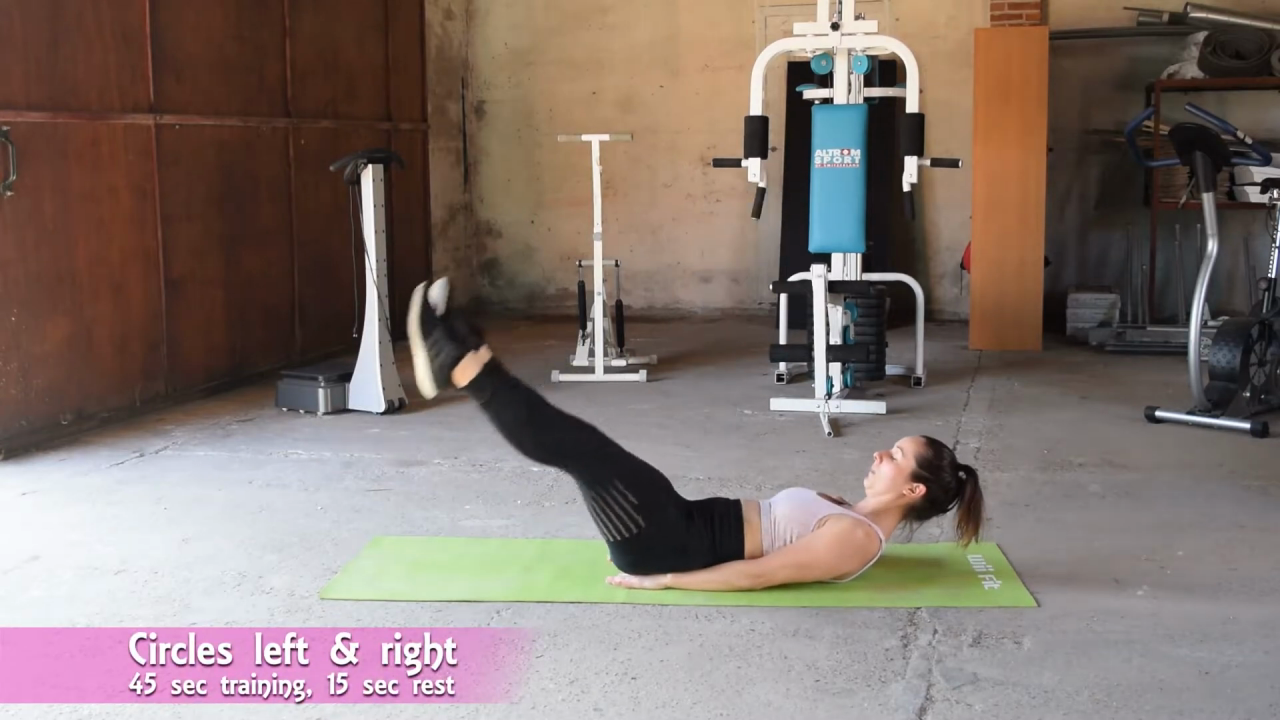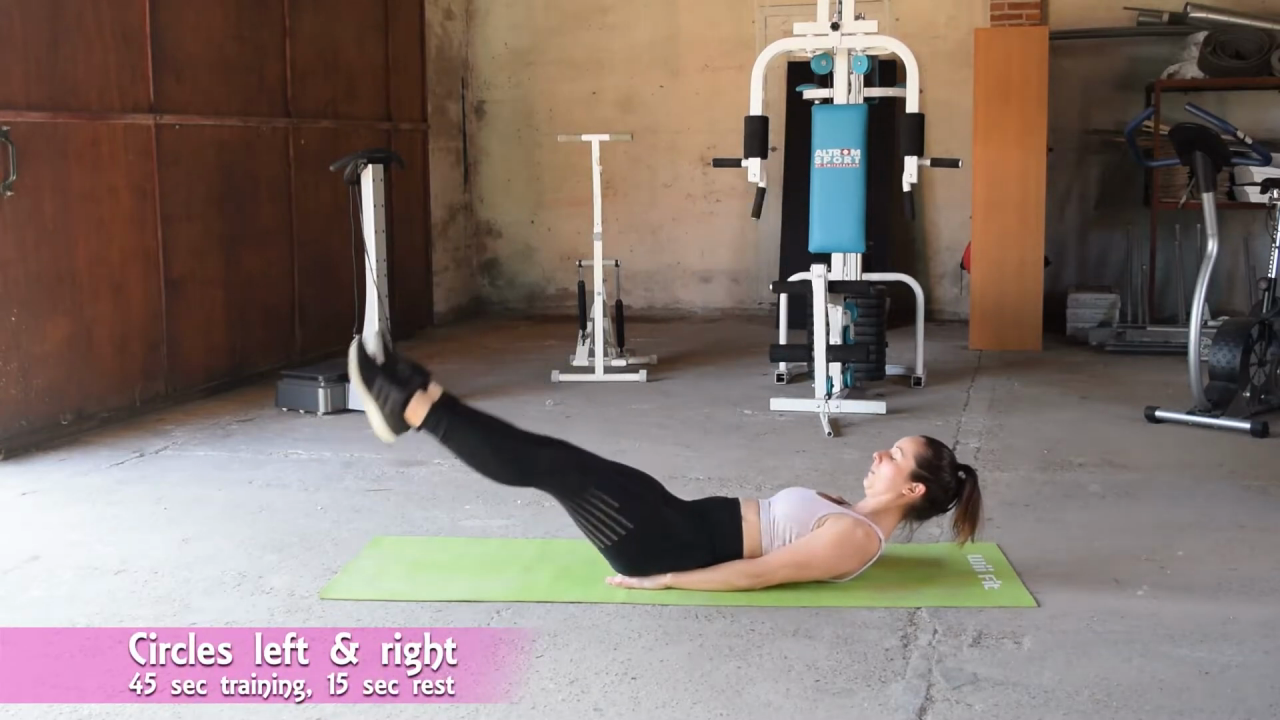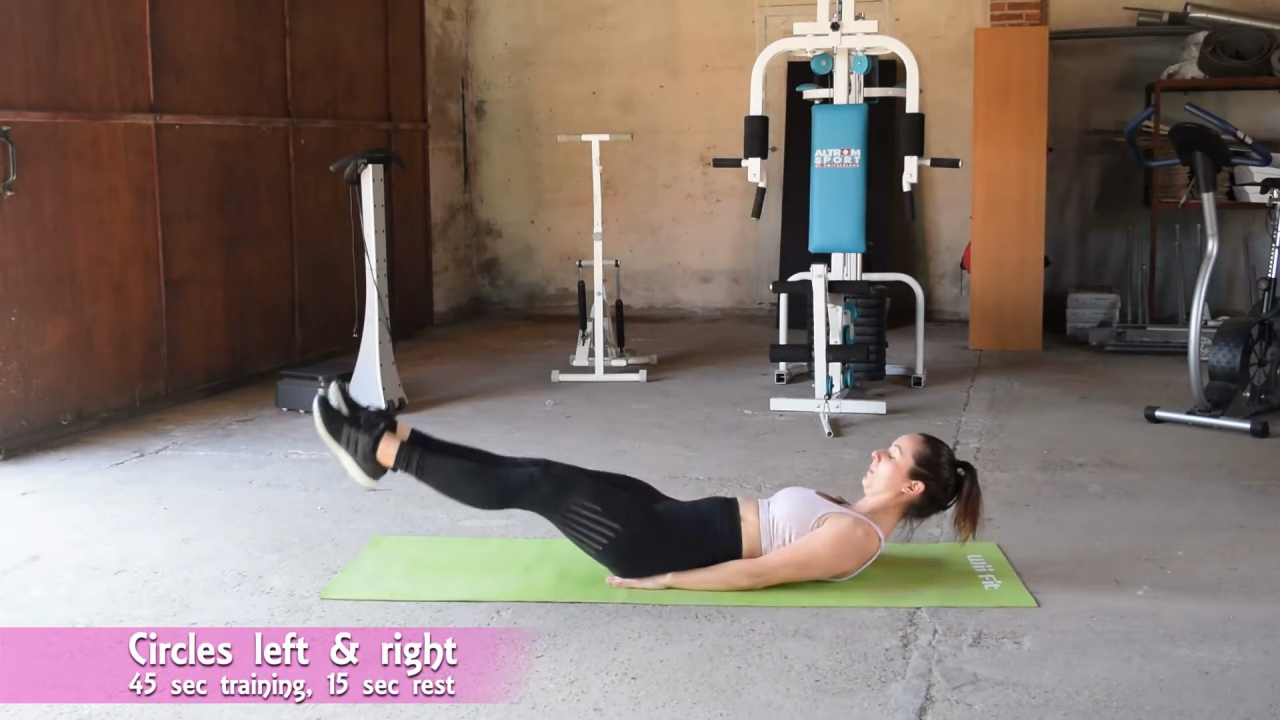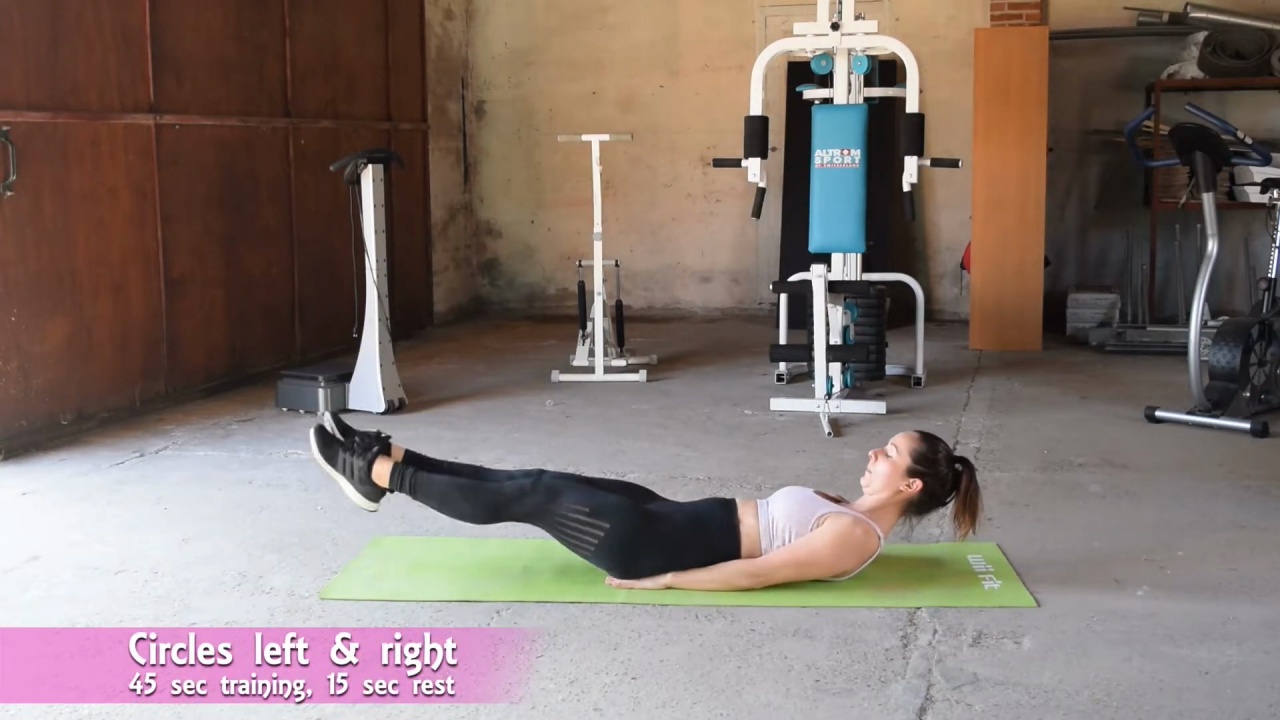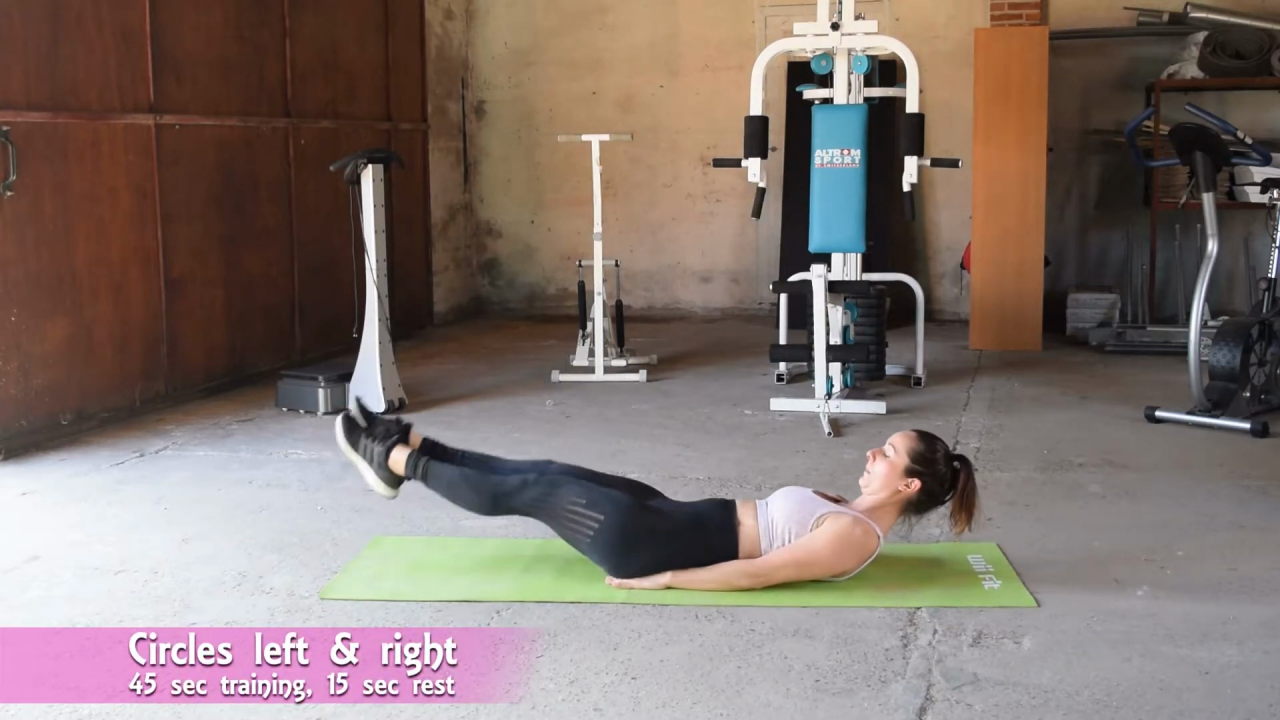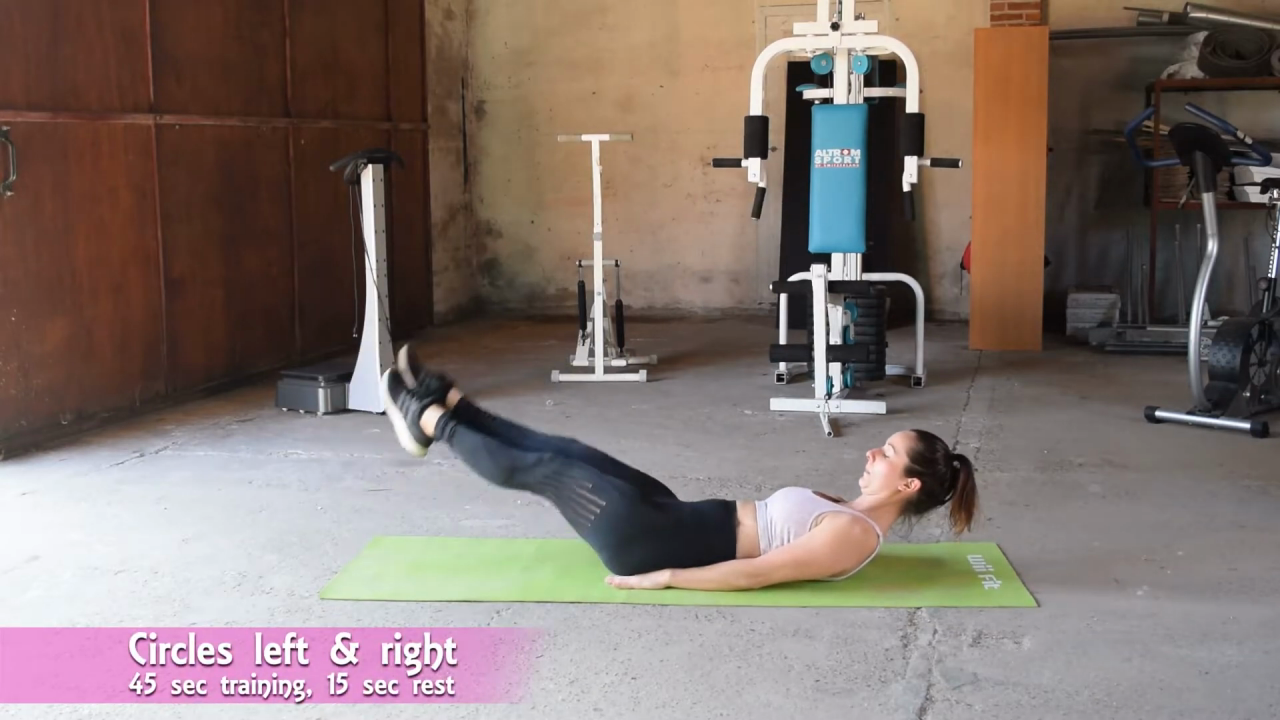
dt=0.1s
person 1, frame 1
left shoulder: (857, 542)
right shoulder: (849, 513)
left elbow: (762, 572)
left wrist: (662, 579)
left hip: (678, 545)
right hip: (693, 525)
left knee: (580, 449)
right knee: (588, 451)
left ankle: (461, 363)
right ankle: (462, 361)
person 1, frame 2
left shoulder: (856, 537)
right shoulder: (851, 513)
left elbow: (759, 573)
left wrist: (664, 577)
left hip: (670, 543)
right hip: (677, 525)
left knee: (551, 465)
right knee: (562, 462)
left ankle: (411, 404)
right ankle: (416, 397)
person 1, frame 3
left shoulder: (855, 536)
right shoulder: (847, 510)
left elbow: (758, 573)
left wrist: (664, 577)
left hip: (670, 540)
right hip: (679, 520)
left knee: (541, 484)
right knee: (543, 475)
left ankle: (383, 451)
right ankle: (389, 439)
person 1, frame 4
left shoulder: (855, 535)
right shoulder: (846, 510)
left elbow: (757, 572)
left wrist: (661, 578)
left hip: (670, 544)
right hip: (677, 521)
left knee: (532, 495)
right knee: (540, 485)
left ankle: (379, 471)
right ankle: (382, 460)
person 1, frame 5
left shoulder: (850, 540)
right shoulder: (849, 509)
left elbow: (757, 574)
left wrist: (661, 580)
left hip: (669, 543)
right hip: (684, 522)
left knee: (537, 493)
right knee: (549, 475)
left ankle: (399, 457)
right ankle: (405, 445)
person 1, frame 6
left shoulder: (854, 535)
right shoulder: (851, 513)
left elbow: (758, 572)
left wrist: (663, 577)
left hip: (663, 544)
right hip: (689, 521)
left knee: (548, 469)
right knee: (566, 455)
left ankle: (432, 418)
right ankle: (444, 404)
